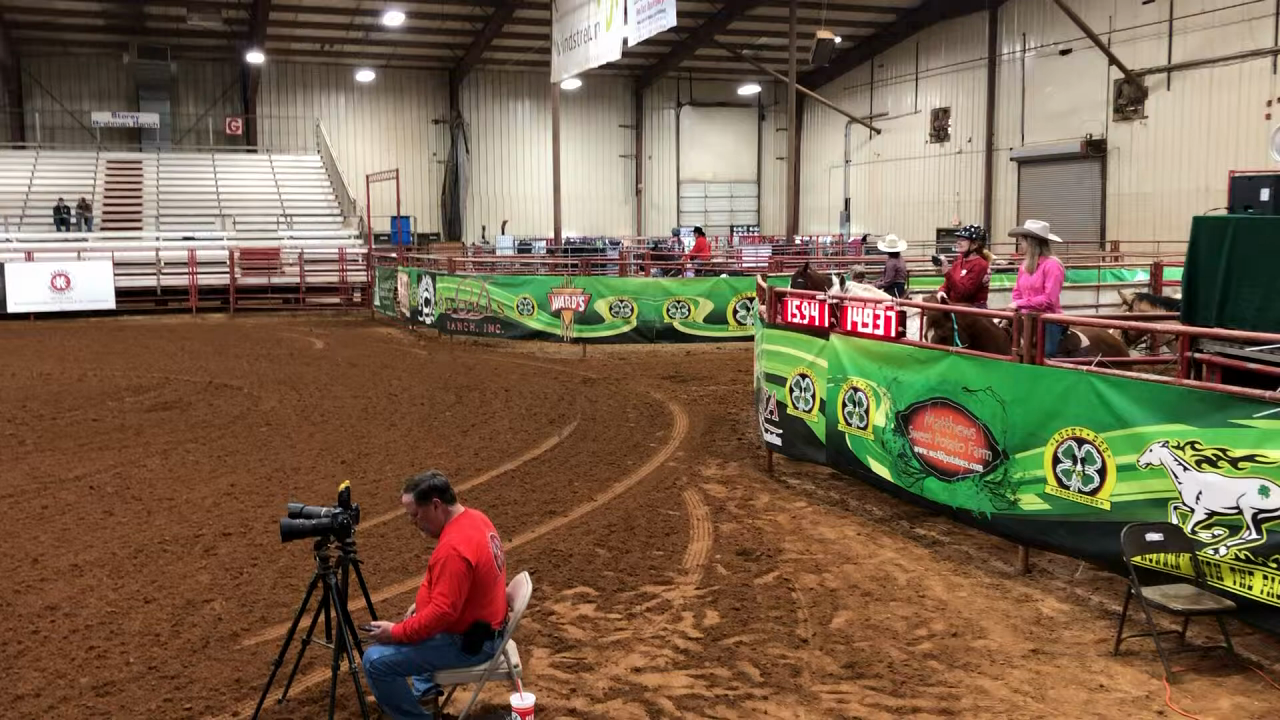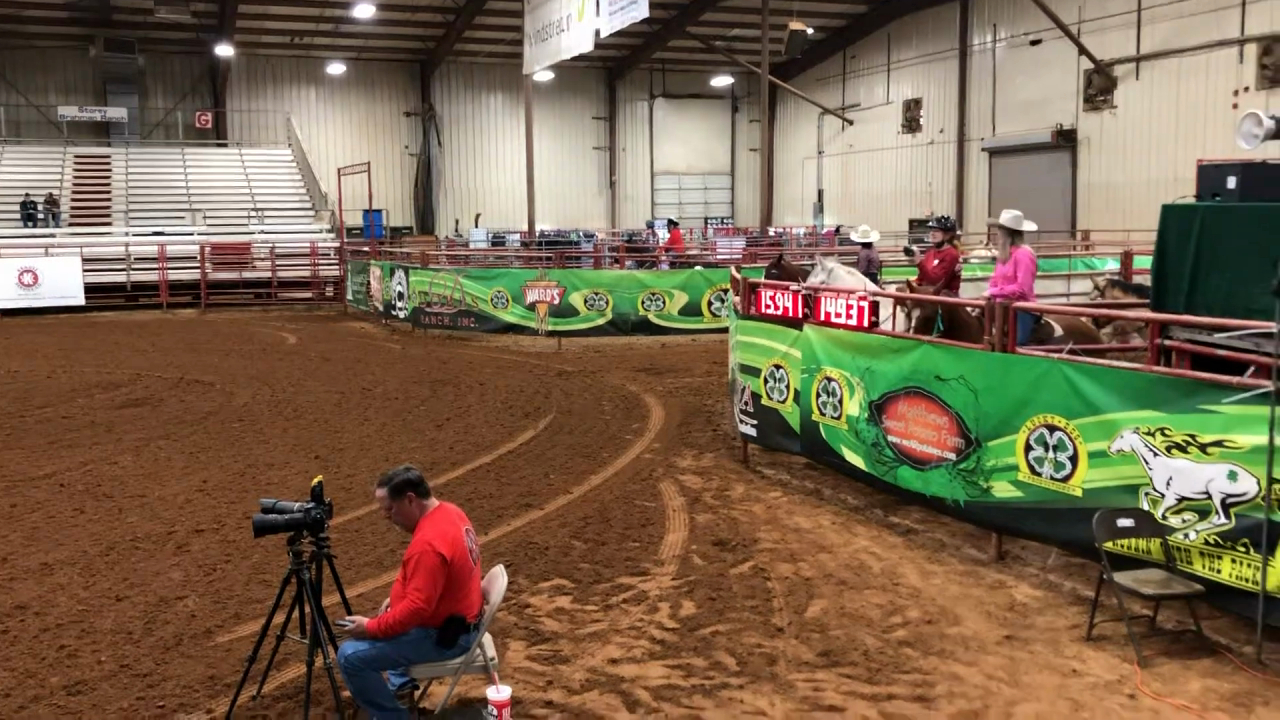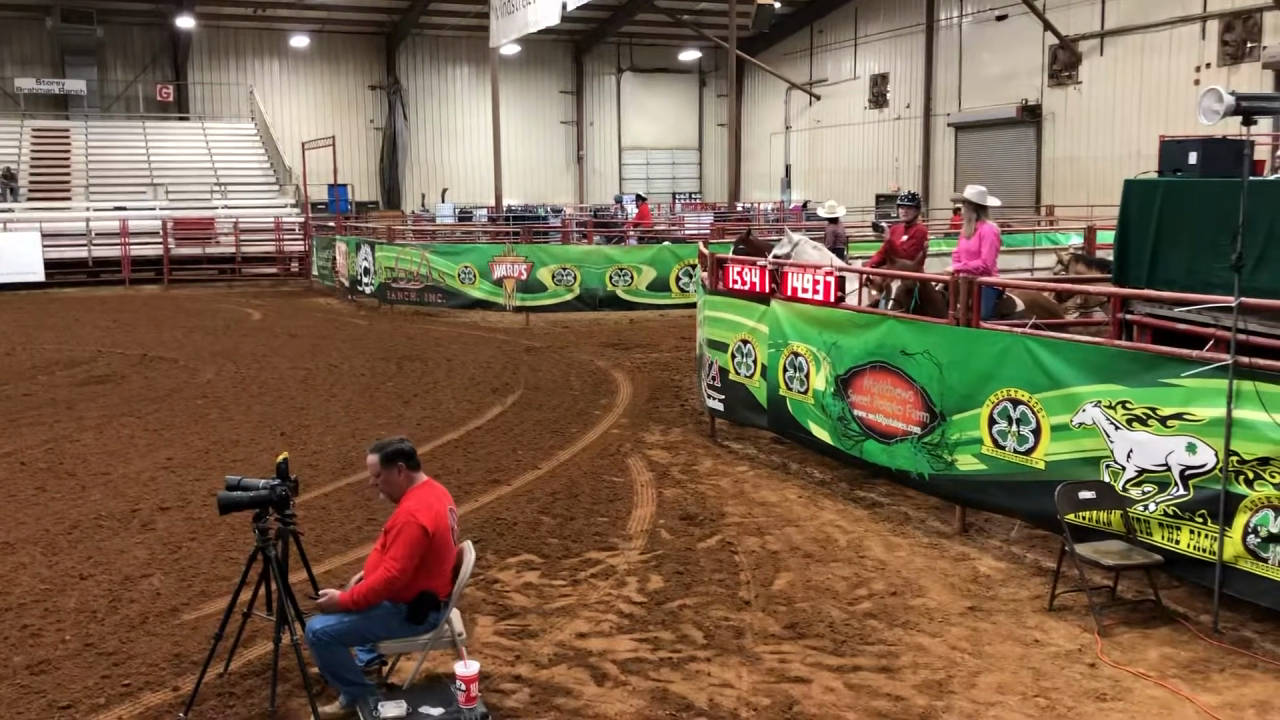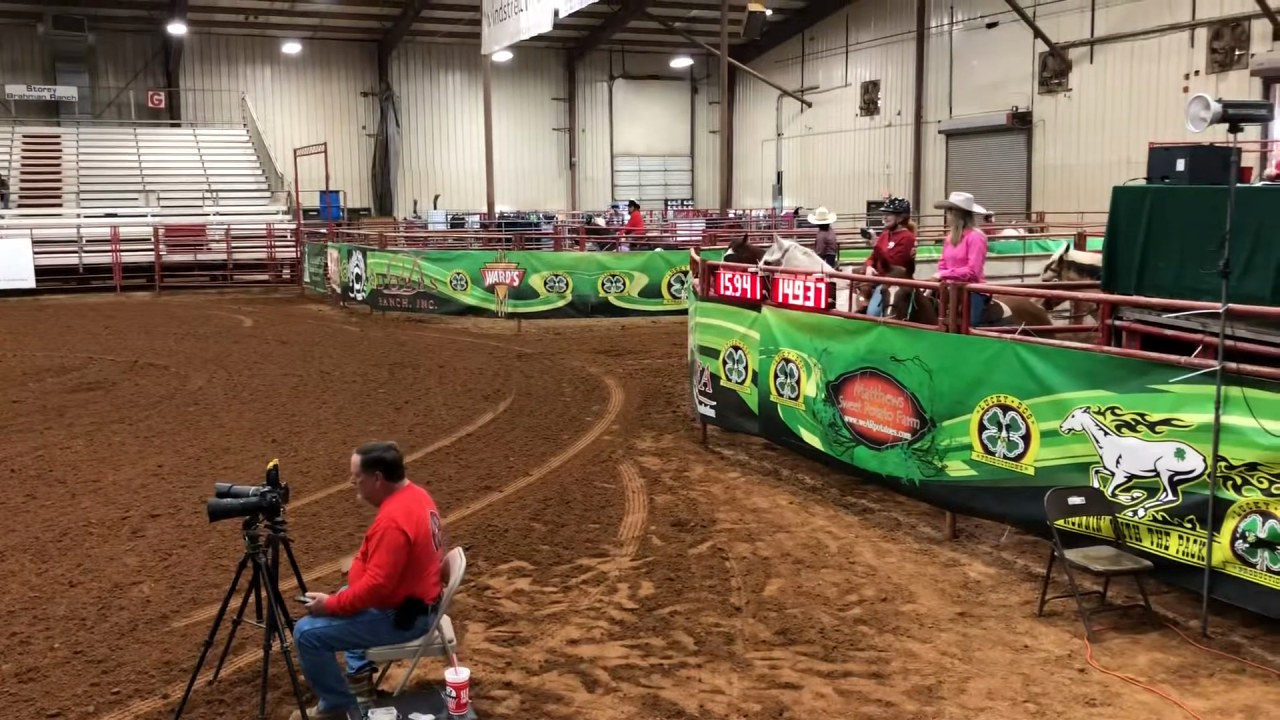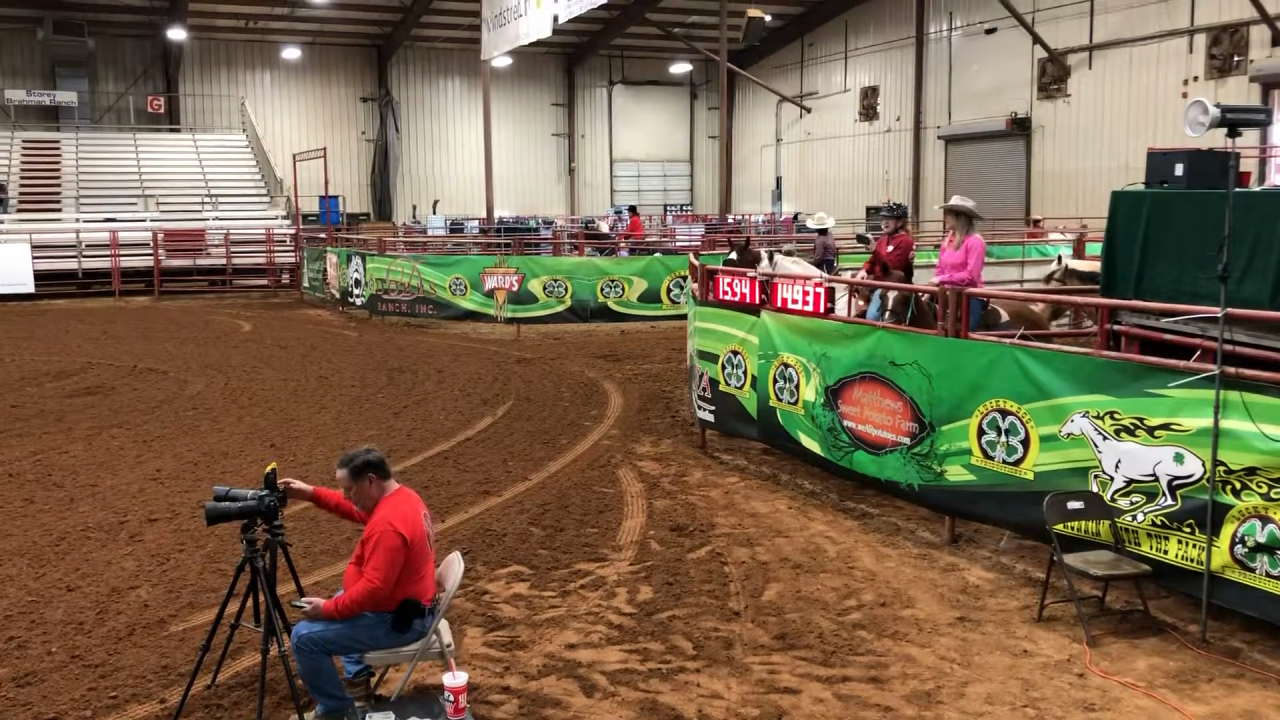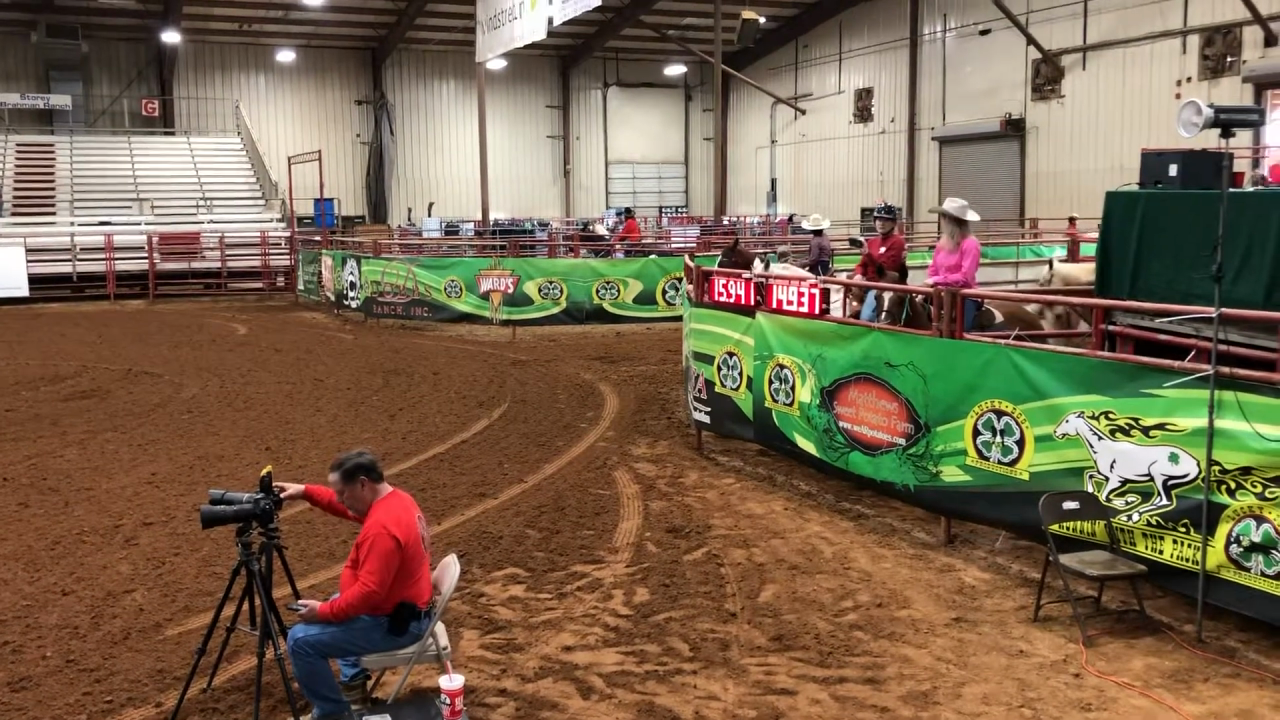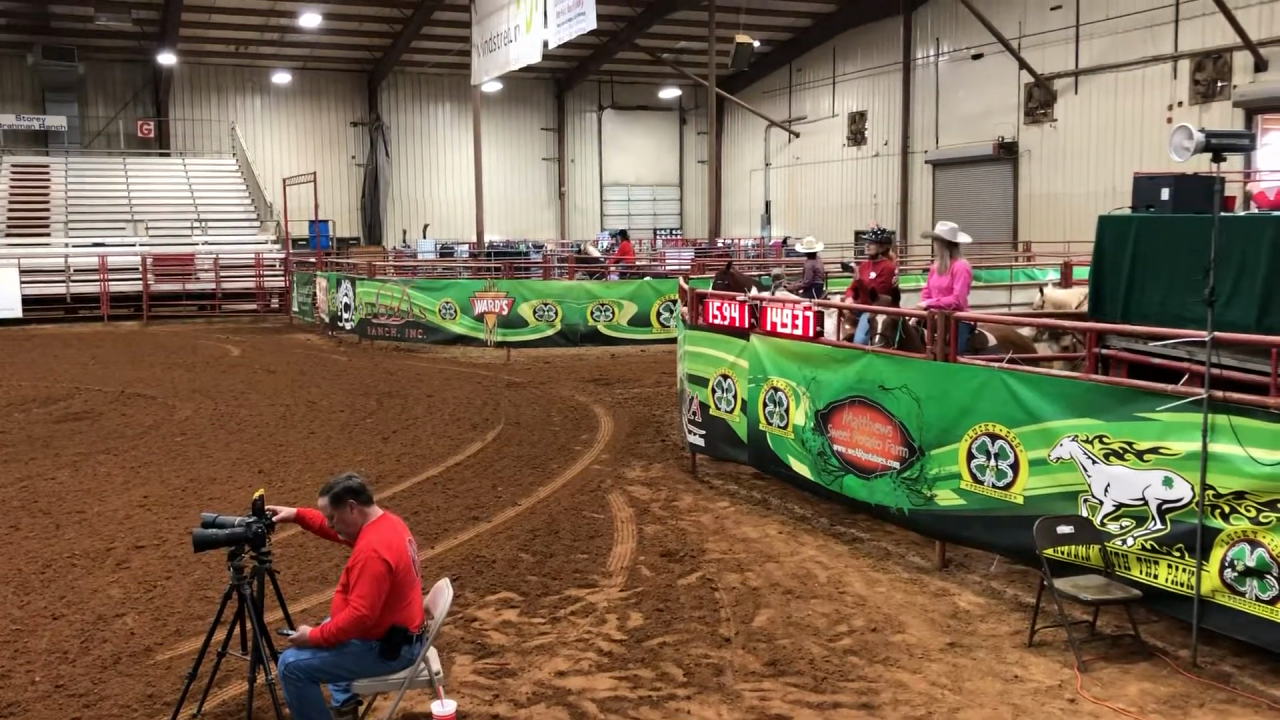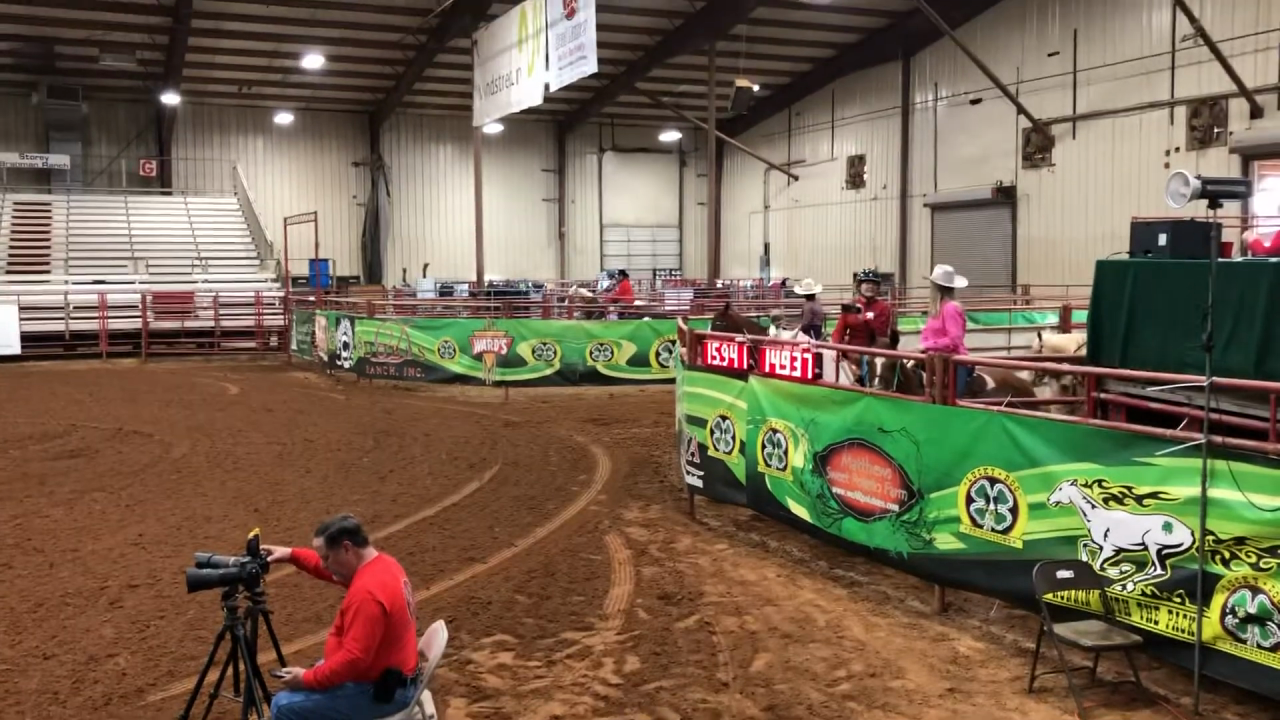
dt=0.7s
person 1, frame 1
left shoulder: (454, 547)
right shoulder: (475, 518)
left elbow: (442, 612)
left wrist: (395, 632)
right wrist: (423, 602)
left hip: (468, 641)
right hip: (481, 625)
left knee: (376, 660)
right knee: (414, 622)
right ankle: (425, 686)
person 1, frame 2
left shoulder: (429, 542)
right shoulder: (450, 512)
left elbow: (417, 608)
left wrist: (370, 627)
right wrist: (398, 597)
left hip: (443, 635)
right hip: (457, 620)
left knee: (351, 656)
right knee: (388, 618)
right ankle: (401, 682)
person 1, frame 3
left shoulder: (412, 514)
right shoulder: (434, 491)
left elbow: (391, 577)
left wrist: (342, 600)
right wrist: (369, 572)
left hip: (412, 611)
right hip: (424, 597)
left knee: (318, 630)
right knee: (357, 594)
left ankle: (360, 696)
right ankle: (368, 662)
person 1, frame 4
left shoulder: (392, 520)
right shoulder: (416, 495)
left elbow: (376, 586)
left wrist: (330, 604)
right wrist: (359, 565)
left hip: (401, 616)
right hip: (414, 602)
left knee: (307, 632)
right knee: (346, 595)
right ankle: (359, 673)
person 1, frame 5
left shoulder: (388, 524)
right shoulder: (403, 496)
left elbow: (373, 588)
right elbow: (355, 508)
left wrist: (327, 608)
right wrist: (312, 493)
left hip: (398, 620)
right hip: (408, 605)
left knee: (304, 637)
right knee: (342, 600)
right ankle: (357, 677)
person 1, frame 6
left shoulder: (382, 526)
right shoulder: (396, 498)
left elbow: (369, 592)
right elbow: (344, 505)
left wrist: (323, 611)
right wrist: (305, 491)
left hip: (395, 623)
right hip: (405, 609)
left knee: (300, 640)
right knee: (339, 604)
right ankle: (354, 680)
person 1, frame 7
left shoulder: (373, 550)
right shoulder: (388, 522)
left elbow: (360, 616)
right elbow: (336, 527)
left wrist: (313, 637)
right wrist: (297, 514)
left hip: (387, 648)
right hip: (397, 634)
left knee: (291, 665)
right knee: (330, 629)
person 1, frame 8
left shoulder: (367, 592)
right shoulder: (384, 563)
left elbow: (354, 659)
right elbow: (331, 567)
left wrist: (306, 678)
right wrist: (292, 554)
left hip: (379, 691)
right hip: (391, 678)
right knee: (322, 669)
